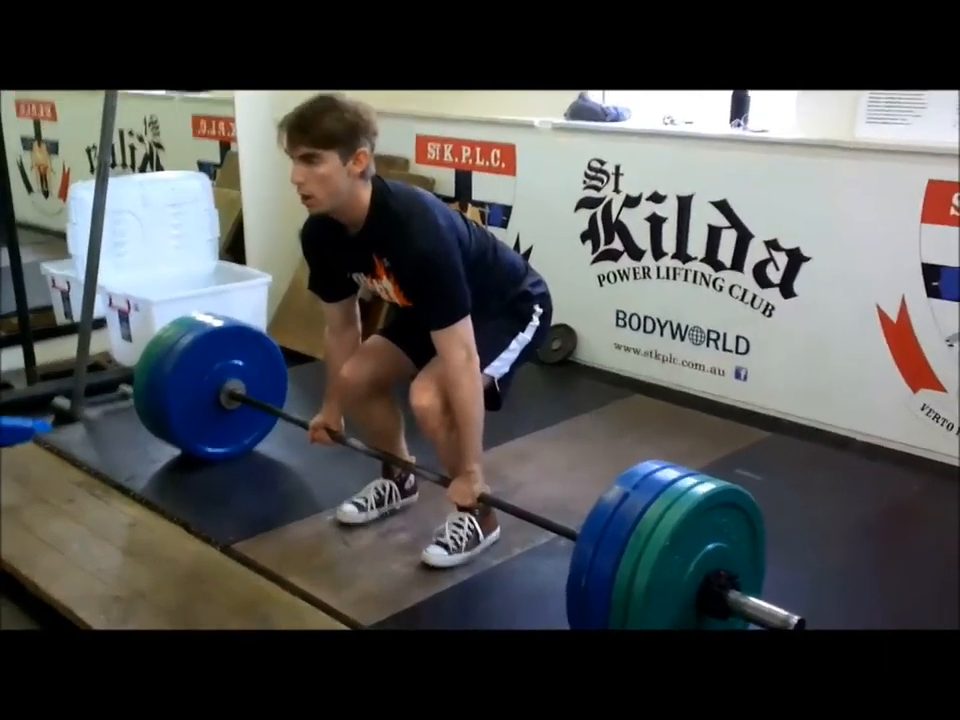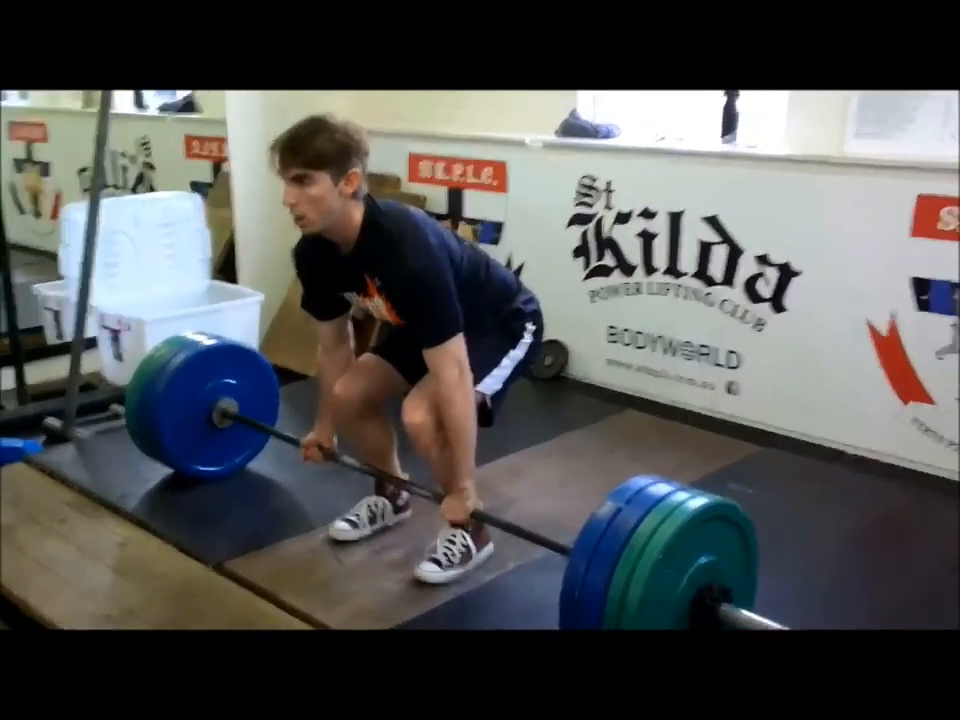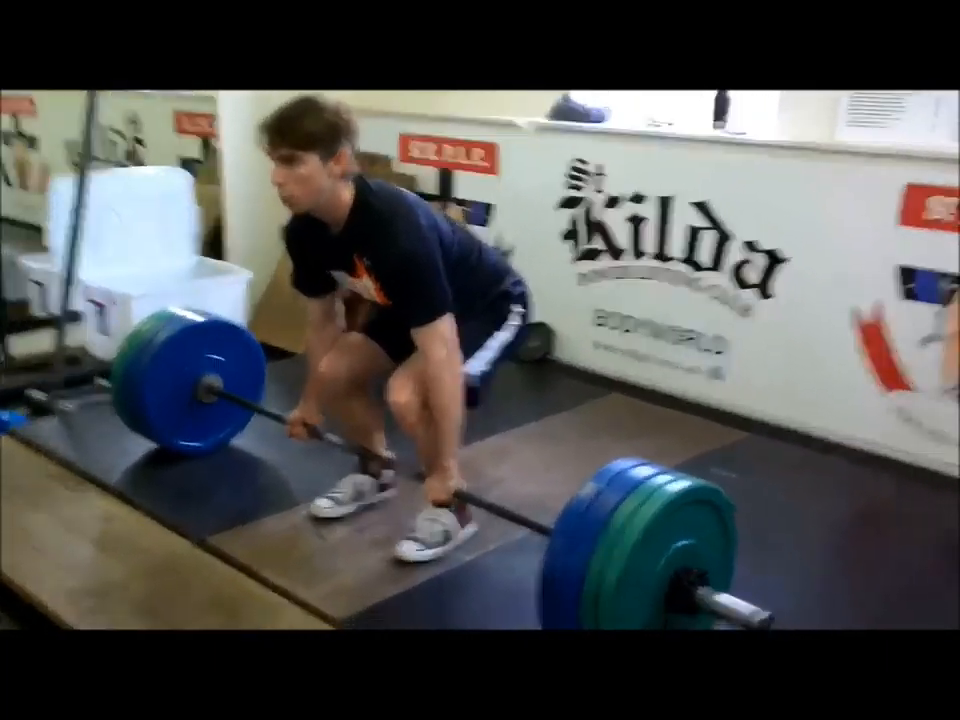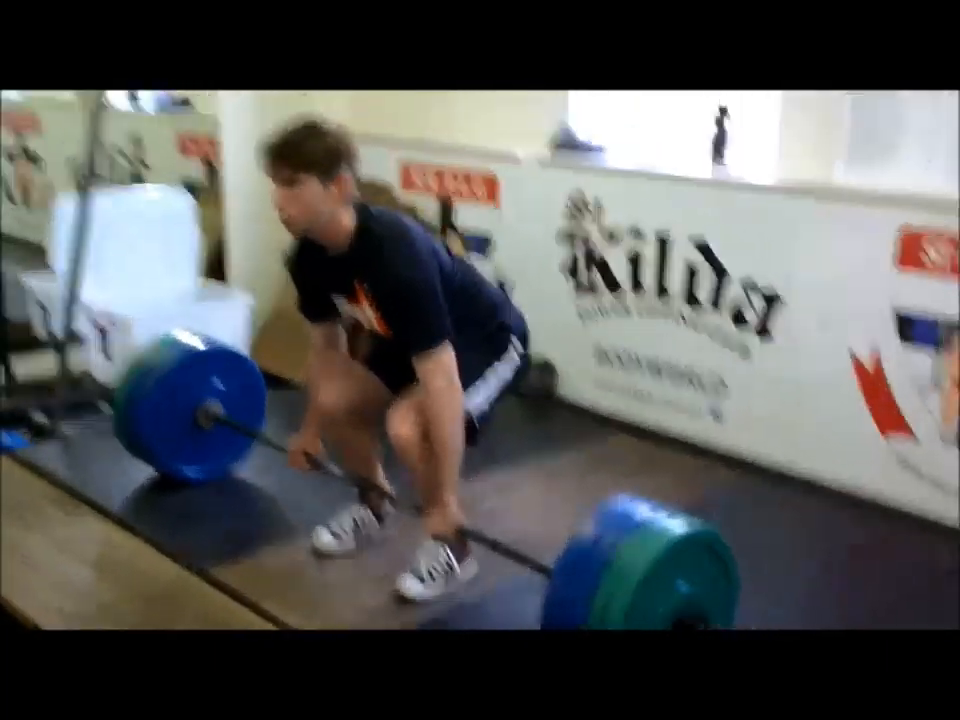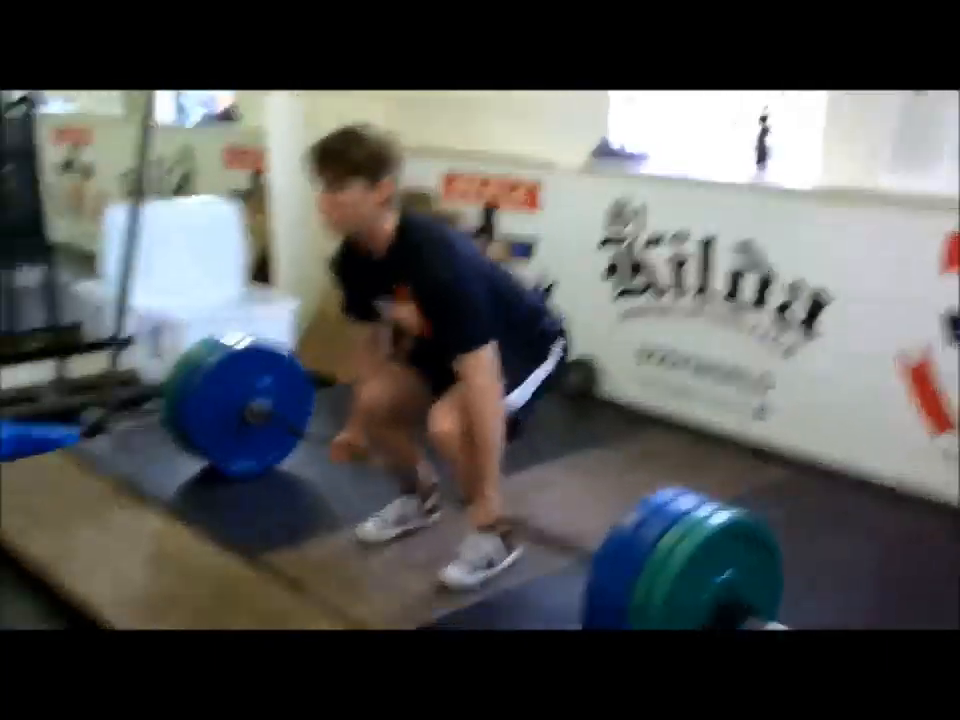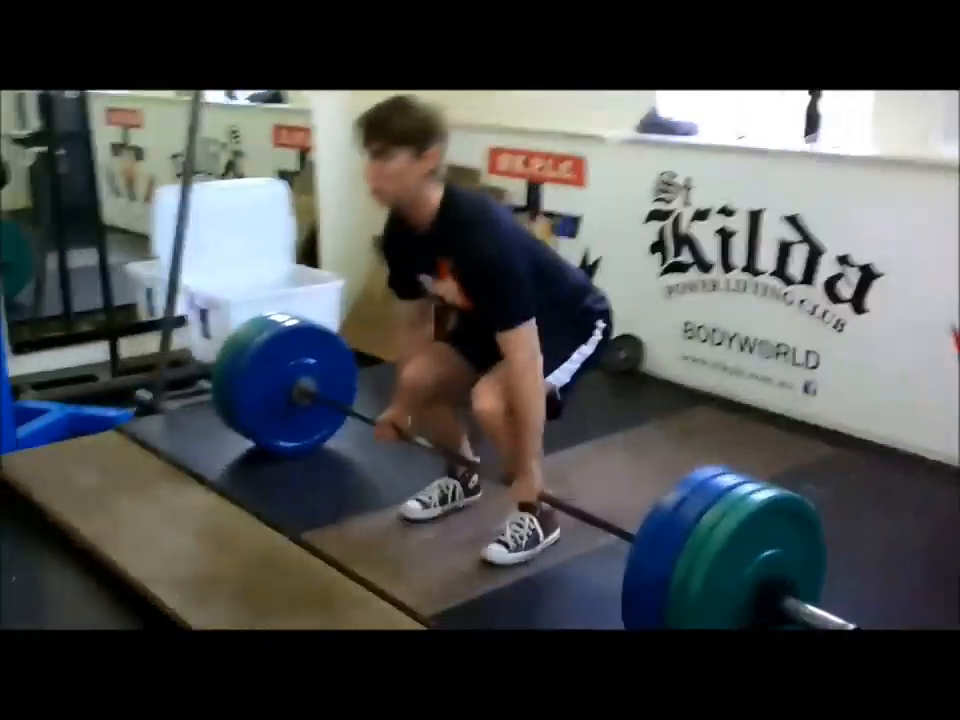
dt=0.1s
person 1, frame 1
left shoulder: (418, 232)
right shoulder: (322, 233)
left elbow: (459, 357)
right elbow: (341, 325)
left wrist: (469, 472)
right wrist: (331, 407)
left hip: (511, 305)
right hip: (430, 307)
left knee: (428, 398)
right knee: (358, 378)
left ankle: (476, 512)
right ankle: (399, 479)
person 1, frame 2
left shoulder: (409, 251)
right shoulder: (314, 253)
left elbow: (452, 374)
right elbow: (334, 342)
left wrist: (463, 487)
right wrist: (324, 424)
left hip: (502, 322)
right hip: (425, 323)
left knee: (420, 415)
right knee: (350, 396)
left ankle: (469, 529)
right ankle: (392, 496)
person 1, frame 3
left shoulder: (399, 230)
right shoulder: (305, 231)
left elbow: (441, 354)
right elbow: (323, 320)
left wrist: (446, 467)
right wrist: (310, 401)
left hip: (489, 304)
right hip: (412, 304)
left knee: (406, 394)
right knee: (335, 374)
left ankle: (451, 507)
right ankle: (374, 472)
person 1, frame 4
left shoulder: (400, 256)
right shoulder: (310, 255)
left elbow: (440, 383)
right elbow: (325, 345)
left wrist: (445, 502)
right wrist: (309, 430)
left hip: (488, 336)
right hip: (412, 336)
left knee: (407, 428)
right knee: (335, 404)
left ankle: (451, 543)
right ankle: (374, 507)
person 1, frame 5
left shoulder: (439, 260)
right shoulder: (355, 258)
left elbow: (482, 380)
right elbow: (370, 345)
left wrist: (487, 494)
right wrist: (355, 425)
left hip: (529, 340)
right hip: (451, 336)
left knee: (448, 422)
right knee: (378, 402)
left ankle: (495, 533)
right ankle: (421, 496)
person 1, frame 6
left shoulder: (483, 236)
right shoulder: (400, 233)
left elbow: (523, 358)
right elbow: (413, 322)
left wrist: (528, 469)
right wrist: (399, 405)
left hip: (571, 319)
right hip: (492, 316)
left knee: (489, 401)
right knee: (417, 381)
left ankle: (537, 514)
right ankle: (462, 479)
